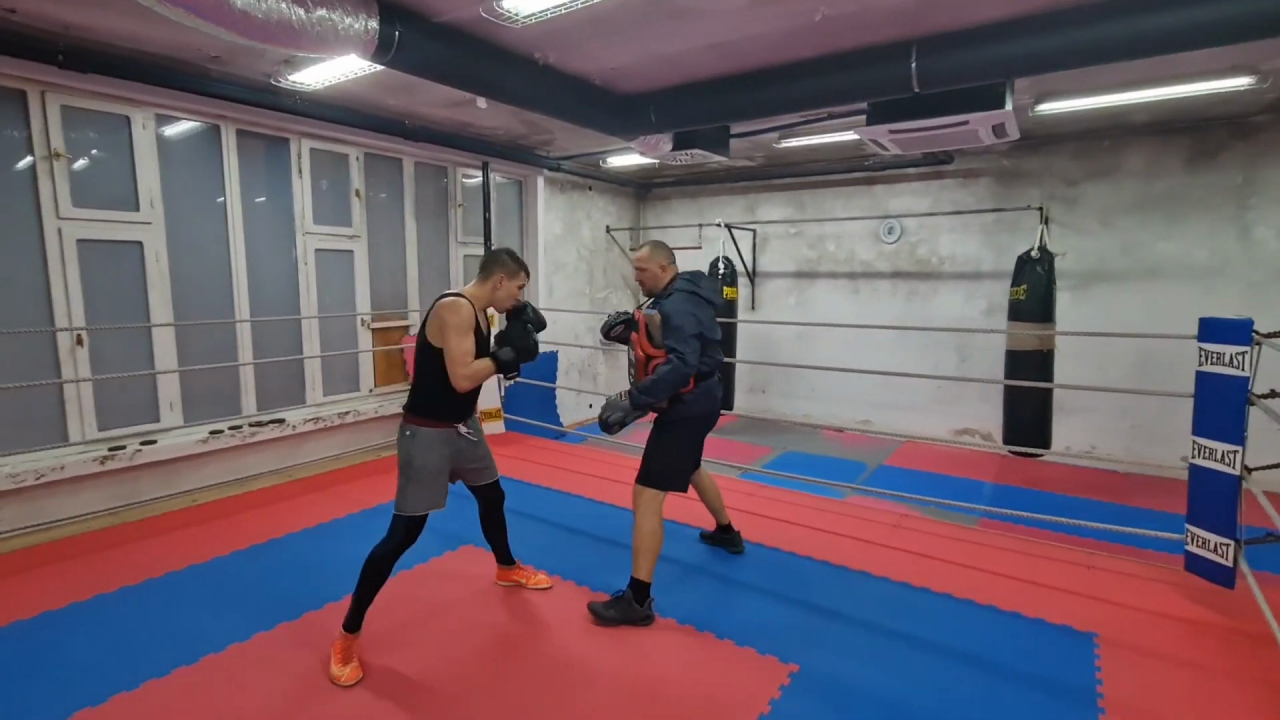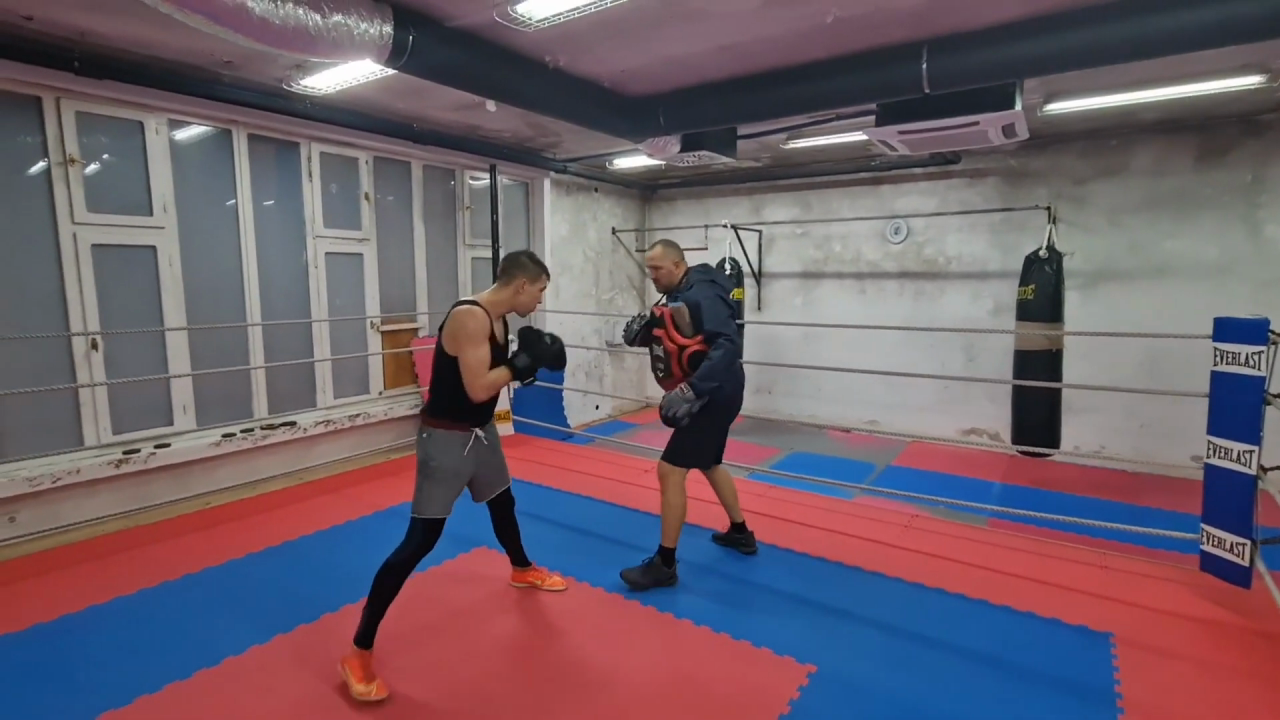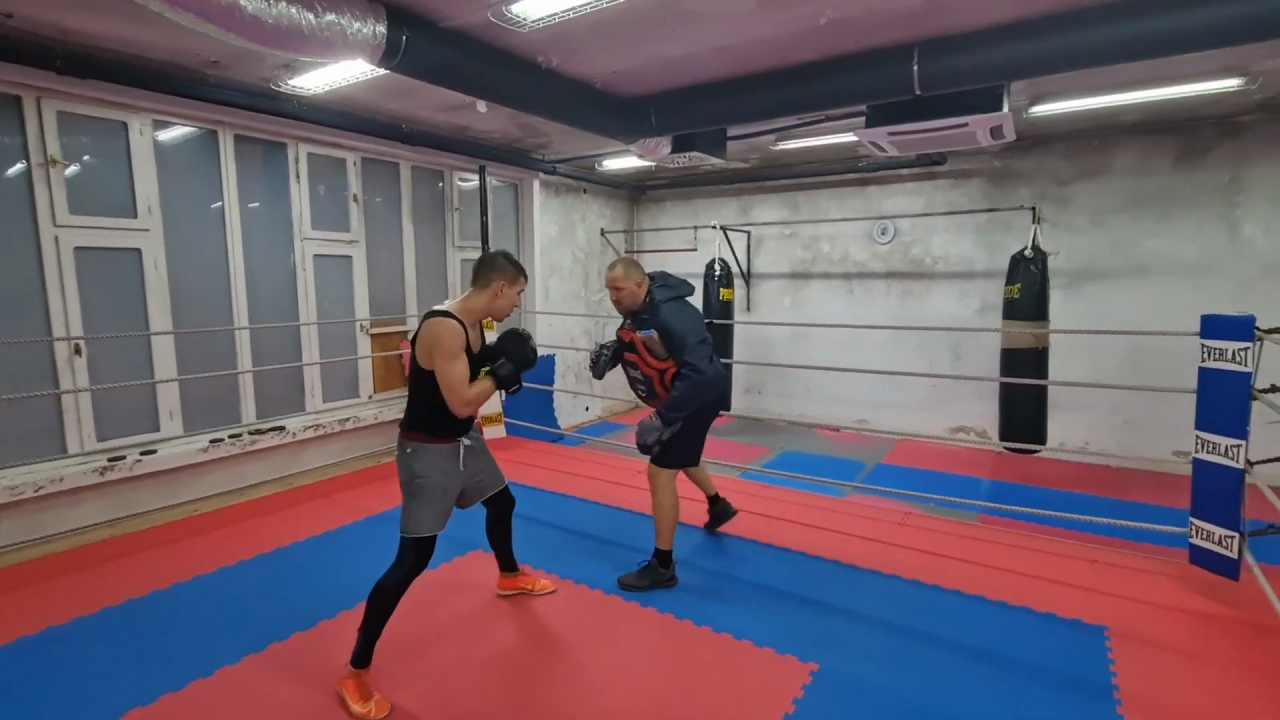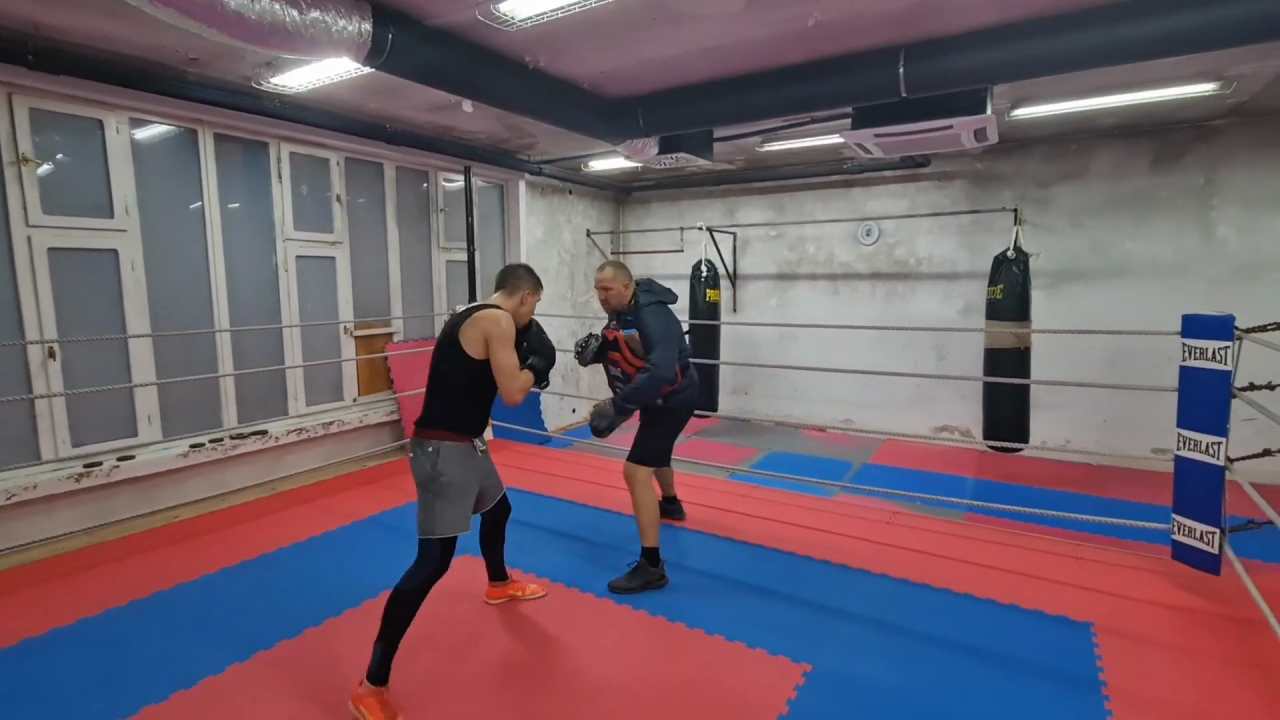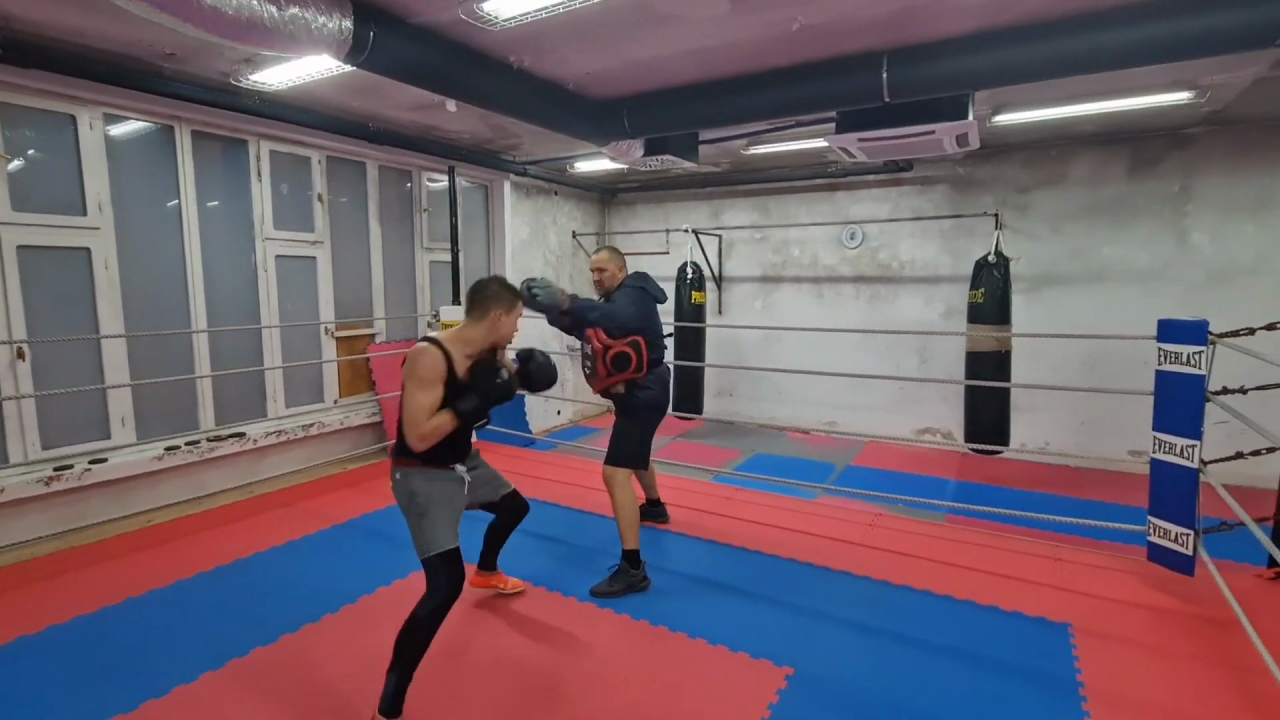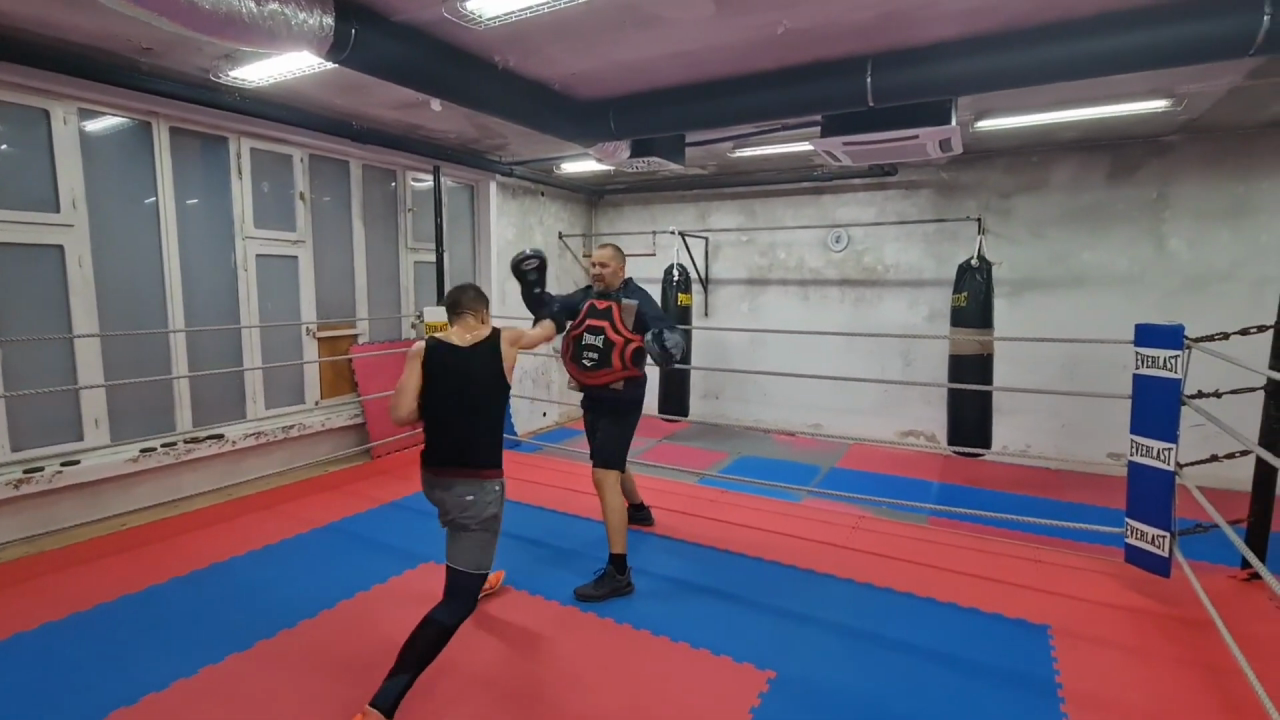
dt=0.4s
person 1, frame 1
left shoulder: (475, 311)
right shoulder: (454, 309)
left elbow: (479, 366)
right elbow: (464, 379)
left wrist: (513, 343)
right wrist: (510, 352)
left hip: (462, 427)
right hip: (427, 433)
left knee: (492, 494)
right knee: (404, 533)
left ankle: (507, 568)
right ankle: (347, 635)
person 1, frame 2
left shoulder: (499, 317)
right shoulder: (468, 317)
right elbow: (478, 388)
left wrist: (534, 357)
right wrist: (524, 362)
left hip: (481, 431)
right hip: (446, 436)
left knee: (503, 501)
right knee: (420, 540)
left ankle: (522, 570)
right ankle: (359, 652)
person 1, frame 3
left shoulder: (470, 322)
right shoulder: (443, 328)
right elbow: (462, 403)
left wrist: (500, 361)
right wrist: (506, 367)
left hip: (464, 441)
right hip: (427, 449)
left knee: (502, 501)
right knee: (413, 559)
left ankle: (510, 576)
right ankle: (356, 671)
person 1, frame 4
left shoulder: (469, 318)
right shoulder: (498, 322)
right elbow: (514, 393)
left wrist: (519, 356)
right wrist: (536, 363)
left hip: (464, 443)
right hip: (442, 449)
left knee: (498, 509)
right knee: (433, 561)
left ankle: (500, 584)
person 1, frame 5
left shoulder: (483, 348)
right shoulder: (428, 355)
left elbow: (504, 373)
right elbow: (418, 438)
left wrist: (523, 372)
right wrist: (472, 402)
left hip: (462, 462)
right hip: (422, 474)
left knee: (513, 507)
right knee: (446, 584)
left ankle: (486, 574)
person 1, frame 6
left shoulder: (422, 351)
right shoulder: (504, 339)
left elbow: (401, 416)
right elbow: (547, 330)
left wrist: (432, 409)
right wrist: (543, 325)
left hip: (435, 476)
right hip: (476, 484)
right knee: (458, 602)
left ankle: (475, 580)
person 2, frame 1
left shoulder: (679, 306)
right shoulder: (676, 299)
left elbow: (681, 365)
left wrist: (632, 401)
right wrist: (632, 332)
left hip: (685, 408)
right hip: (695, 404)
left knee: (648, 494)
right knee: (689, 467)
left ankle: (637, 600)
right ankle: (727, 532)
person 2, frame 2
left shoulder: (703, 296)
right shoulder: (677, 296)
left elbow: (728, 346)
right elbow: (675, 341)
left wrist: (692, 391)
right wrist: (645, 332)
left hip: (712, 396)
right hip: (707, 394)
left knee: (670, 470)
right knee: (709, 463)
left ankle: (664, 564)
right ankle: (740, 532)
person 2, frame 3
left shoulder: (673, 315)
right shoulder: (636, 311)
left elbow: (697, 372)
right elbow: (635, 347)
left wrist: (663, 418)
right wrist: (612, 353)
left hip: (699, 396)
right hip: (680, 395)
left knee: (661, 472)
right knee: (682, 454)
left ankle: (663, 566)
right ankle: (717, 505)
person 2, frame 4
left shoulder: (654, 318)
right shoulder: (623, 313)
left elbow: (658, 373)
right elbow: (620, 350)
left wrist: (617, 406)
right wrist: (597, 347)
left hip: (672, 399)
right hip: (659, 398)
left knee: (637, 470)
right knee: (654, 452)
left ankle: (651, 567)
right ankle: (670, 503)
person 2, frame 5
left shoulder: (630, 297)
right shoulder: (613, 298)
left elbow: (603, 318)
right elbow: (594, 330)
left wrist: (556, 299)
right wrist: (564, 315)
left hip: (643, 397)
right hip: (634, 394)
left knee: (615, 473)
right knee: (635, 456)
left ankle: (632, 570)
right ankle: (655, 507)
person 2, frame 6
left shoulder: (638, 301)
right shoulder: (586, 297)
left elbow: (665, 331)
right elbow: (547, 311)
left wrist: (669, 342)
right wrist: (533, 284)
left hip: (621, 399)
right hip: (593, 397)
left knee: (603, 476)
right knee: (610, 461)
left ankle: (618, 573)
right ankle: (639, 510)
